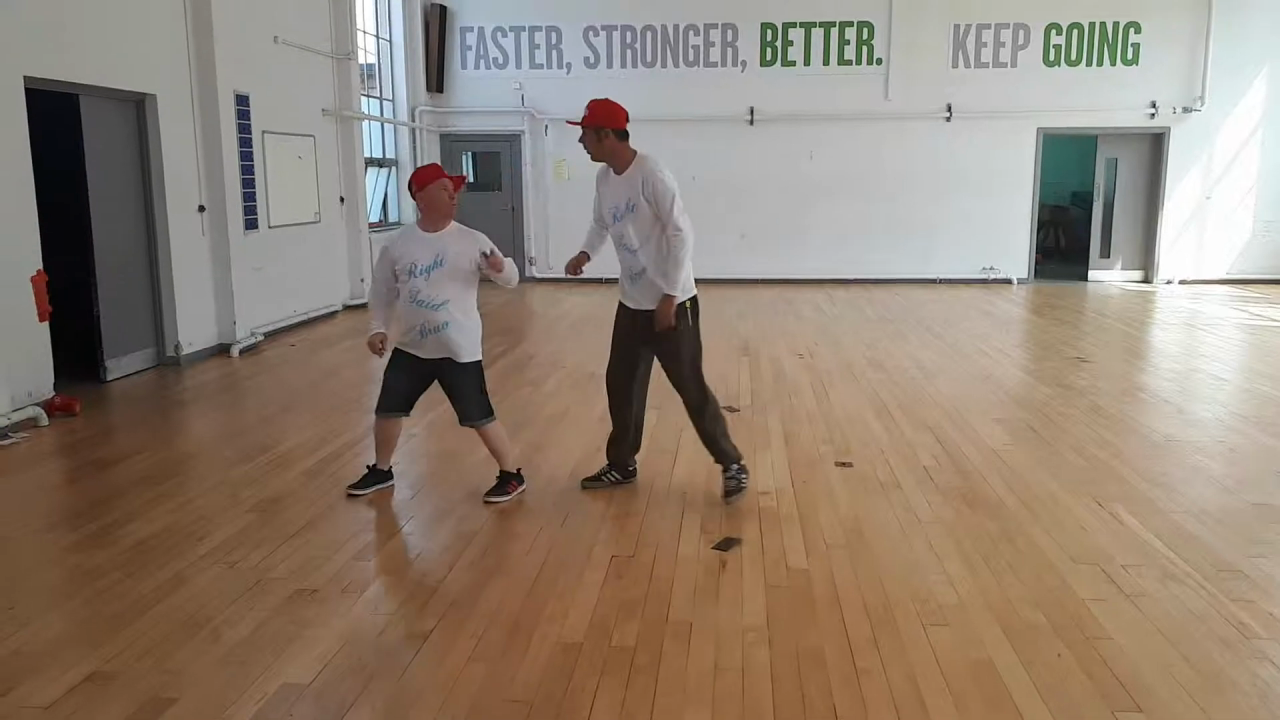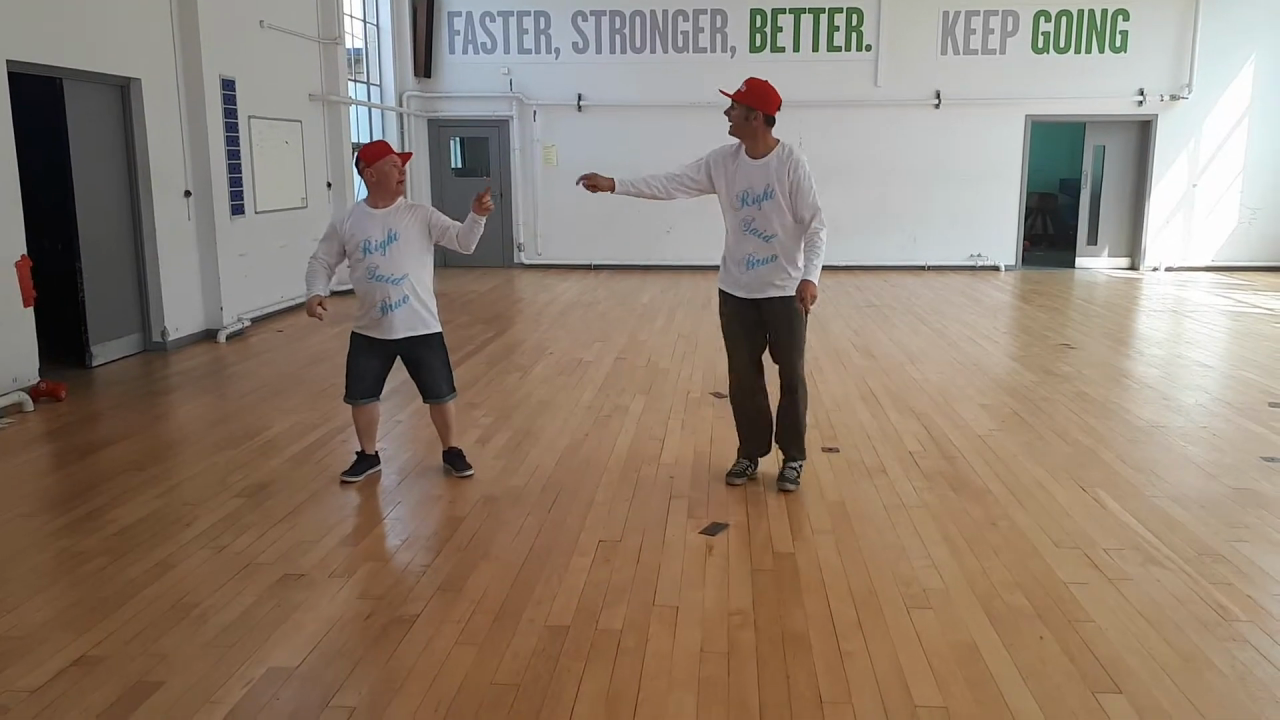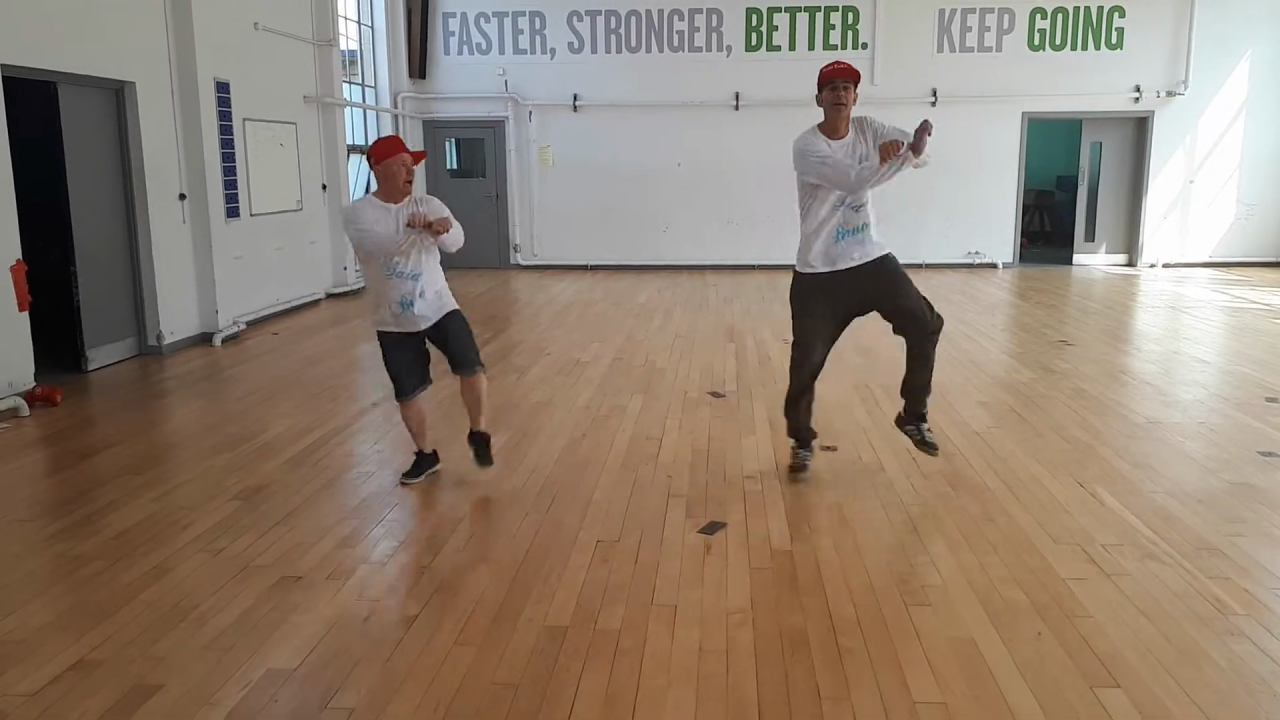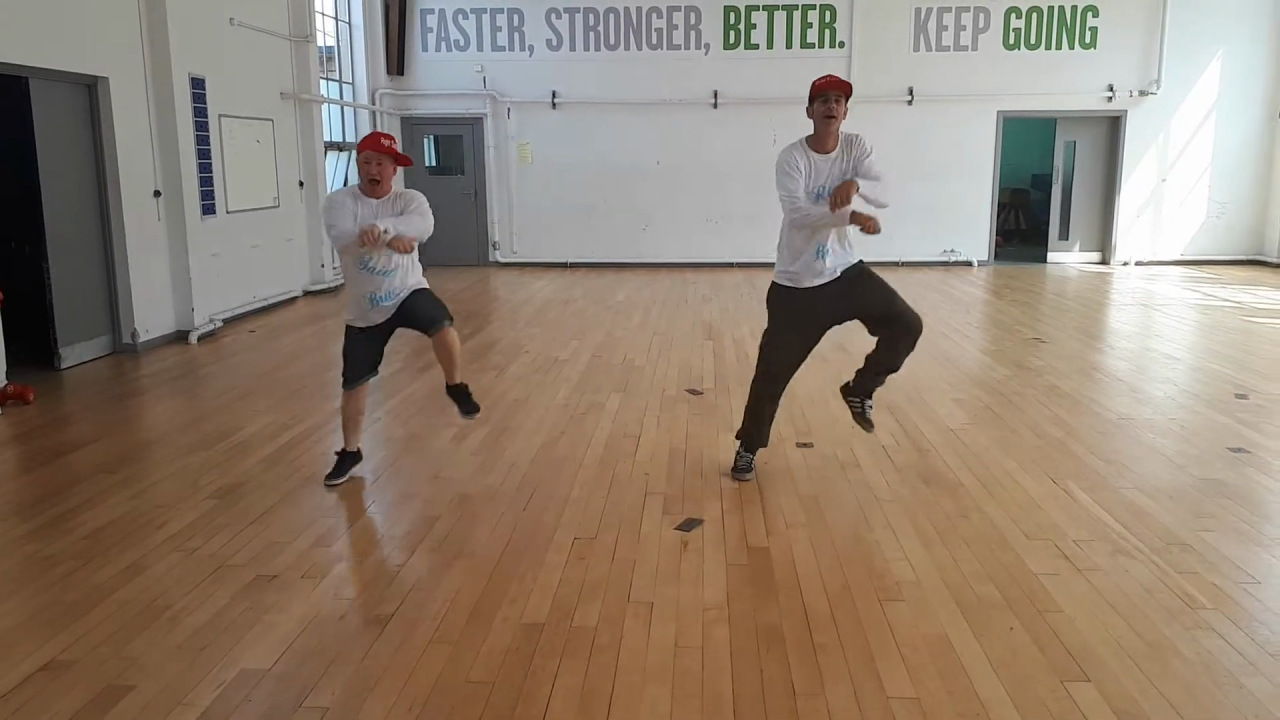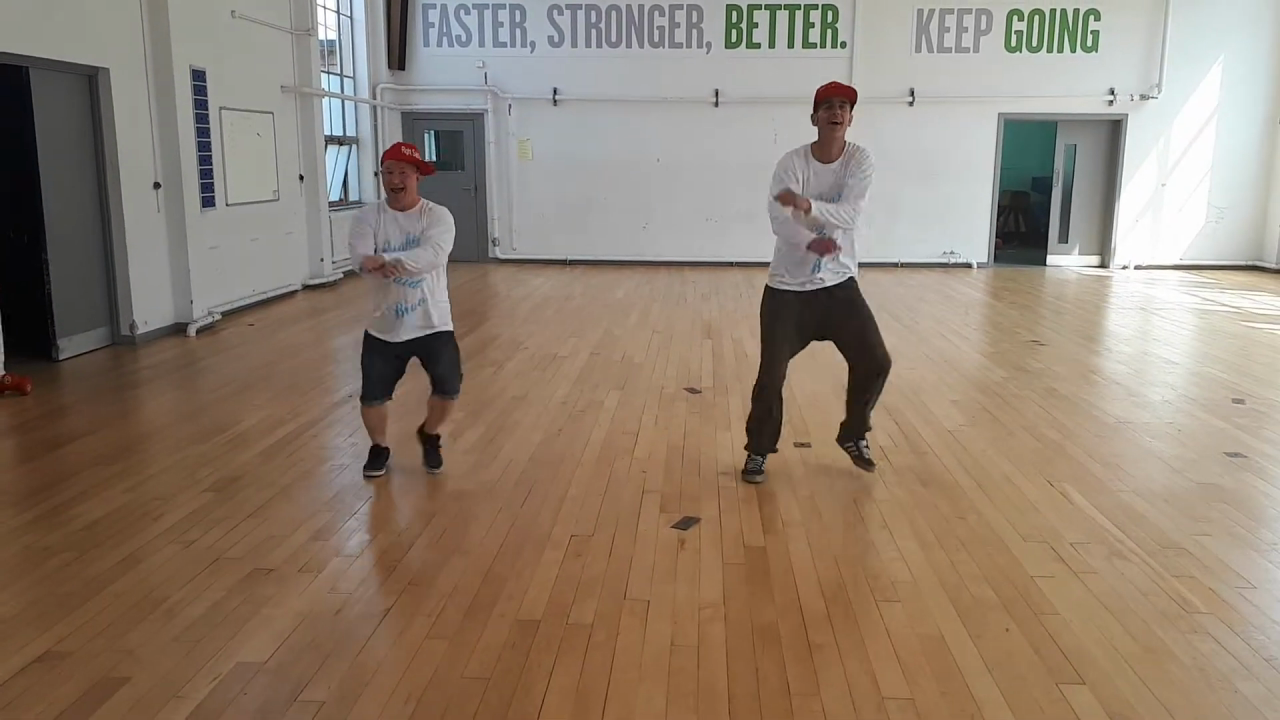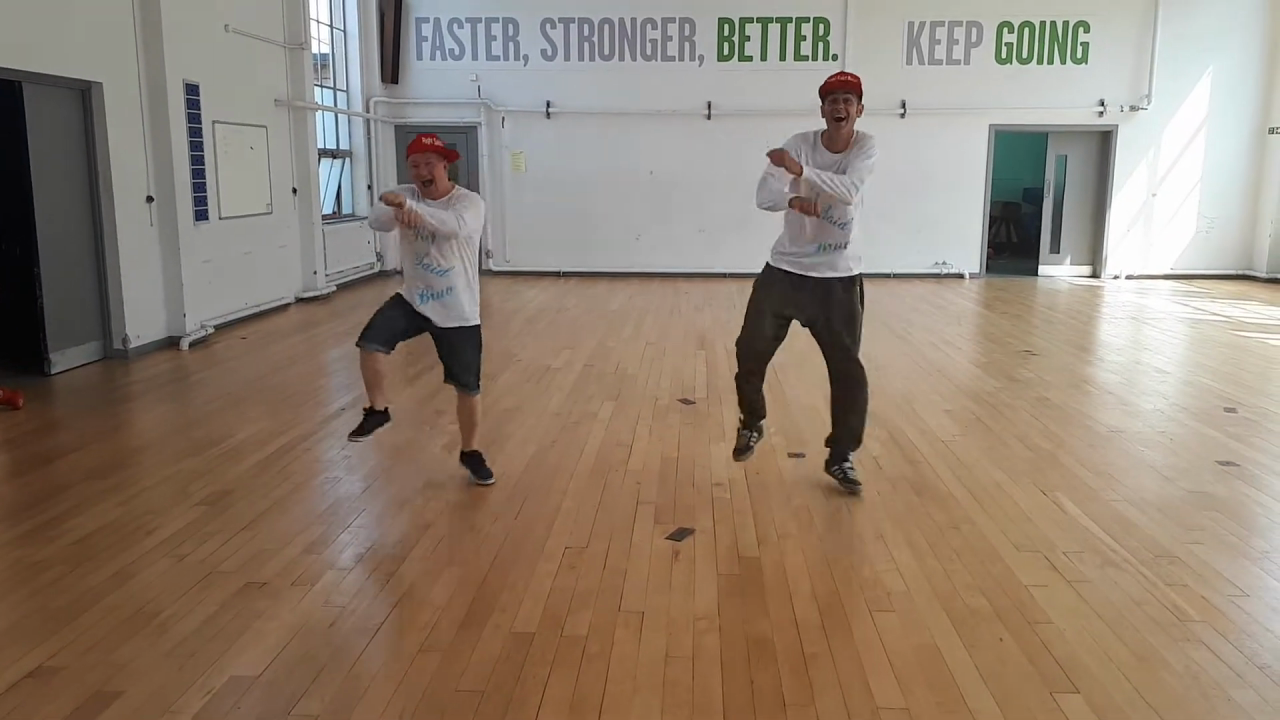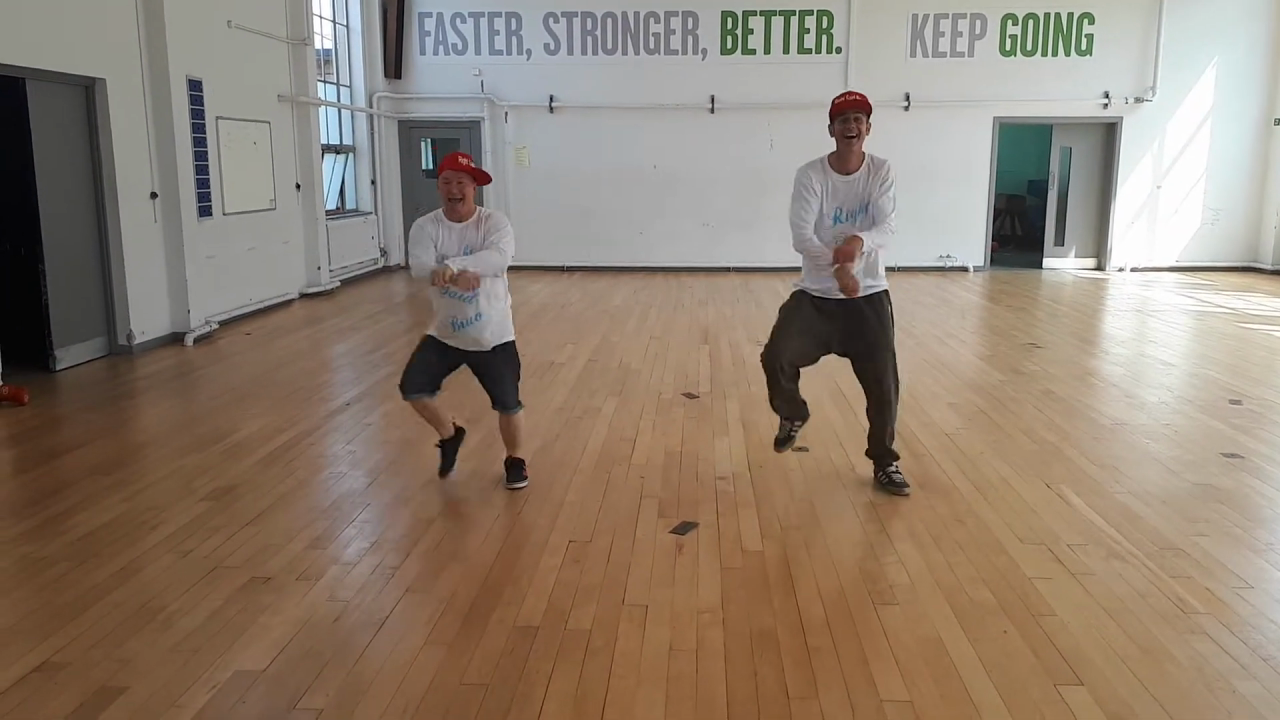
dt=0.7s
person 1, frame 1
left shoulder: (652, 175)
right shoulder: (605, 177)
left elbow: (680, 235)
right elbow: (601, 223)
left wrist: (670, 294)
right wrist: (586, 252)
left hip: (671, 299)
right hip: (631, 303)
left knee: (690, 386)
right knee: (620, 383)
left ankle: (731, 464)
right ankle: (621, 464)
person 1, frame 2
left shoulder: (792, 164)
right shoulder: (722, 160)
left elbow: (814, 226)
right elbow: (672, 183)
left wrist: (810, 275)
right wrist: (615, 185)
left hip: (784, 291)
right hip: (736, 289)
left knee: (792, 376)
right knee: (744, 378)
left ankle: (791, 458)
right ankle: (750, 453)
person 1, frame 3
left shoulder: (869, 129)
right shoulder: (807, 146)
left elbow: (917, 146)
right elbow: (853, 181)
left wrist: (913, 143)
right wrist: (906, 153)
left hip: (870, 257)
right hip: (819, 269)
left knee: (925, 326)
right knee: (805, 361)
left ankle: (914, 416)
right ankle: (801, 440)
person 1, frame 4
left shoulder: (855, 145)
right shoulder: (791, 157)
left elbow: (881, 196)
right elbow: (798, 214)
left wrist: (853, 187)
right wrist: (851, 217)
left hip: (845, 269)
right hip: (795, 281)
left knee: (906, 326)
right knee: (774, 368)
left ankle: (859, 391)
right ankle: (750, 445)
person 1, frame 5
left shoulder: (859, 158)
right shoulder: (790, 163)
left elbow: (850, 215)
right elbow: (779, 221)
left wrist: (807, 206)
right wrist: (811, 242)
left hip: (839, 282)
right hip: (788, 286)
left knee: (876, 361)
right knee: (771, 374)
left ankle: (854, 435)
right ankle: (759, 449)
person 1, frame 6
left shoulder: (867, 146)
right shoulder: (798, 145)
left elbow: (850, 190)
right elbow: (764, 198)
left wrist: (800, 171)
right wrist: (795, 200)
left hip: (842, 275)
right hip: (788, 269)
left knee: (847, 368)
right knee: (753, 346)
left ankle: (841, 456)
right ankle: (752, 418)
person 1, frame 7
left shoulder: (881, 170)
right shoulder: (809, 174)
left elbow: (884, 231)
right elbow: (802, 238)
left wrist: (859, 244)
right wrist: (837, 268)
left hip: (868, 294)
right hip: (814, 293)
left knee: (883, 384)
right knee: (776, 357)
left ankle: (884, 461)
right ankle: (793, 414)
person 2, frame 1
left shoulder: (471, 240)
right shoulder: (398, 244)
left elbow: (511, 278)
right elbow: (382, 291)
left wrist: (500, 267)
right wrist: (379, 328)
left hip: (460, 350)
right hip: (411, 348)
left knee: (479, 417)
right knee: (387, 410)
left ankle: (511, 475)
right ankle: (381, 471)
person 2, frame 2
left shoulder: (422, 215)
right shoulder: (345, 223)
left elbow: (463, 242)
right elbow: (322, 262)
left wrist: (478, 215)
right wrist: (316, 293)
left hip: (421, 326)
right hip: (370, 330)
left knee: (441, 394)
right knee: (361, 396)
left ankle: (451, 451)
right ankle: (368, 455)
person 2, frame 3
left shoulder: (428, 205)
right shoulder: (358, 212)
left elbow: (456, 240)
right elbow: (379, 245)
left wrist: (440, 228)
right wrist: (422, 227)
left hip: (437, 307)
right hip: (395, 320)
left knee: (471, 371)
right knee: (408, 394)
left ankle: (479, 434)
right ankle: (425, 455)
person 2, frame 4
left shoulder: (410, 200)
right shoulder: (338, 201)
left elbow: (422, 227)
right elbow: (342, 239)
left wrist: (378, 228)
right wrist: (377, 238)
left hip: (408, 293)
right hip: (364, 311)
left knee: (441, 325)
right knee: (354, 383)
left ankle: (457, 387)
right ankle: (350, 451)
person 2, frame 5
left shoulder: (438, 216)
right shoulder: (368, 218)
left elbow: (434, 254)
right elbow: (360, 259)
left wrist: (388, 260)
right wrist: (377, 264)
left hip: (432, 323)
right hip: (385, 326)
left knee: (448, 390)
right knee: (373, 398)
left ankle: (430, 434)
right ankle: (380, 448)
person 2, frame 6
left shoulder: (469, 201)
right shoulder: (403, 196)
left elbow: (456, 226)
right elbow: (378, 219)
left wrist: (411, 210)
right wrist: (401, 213)
left hip: (459, 312)
right hip: (413, 300)
left knee: (467, 387)
right knee: (371, 345)
left ankle: (471, 452)
right ankle: (377, 411)
person 2, frame 7
left shoulder: (495, 223)
right shoulder: (425, 227)
left elbow: (498, 258)
right elbow: (421, 266)
left wrist: (452, 267)
right wrist: (457, 274)
left hip: (493, 334)
right hip: (446, 333)
left knee: (508, 406)
right knee: (414, 390)
left ankle: (514, 461)
right ankle: (449, 435)
